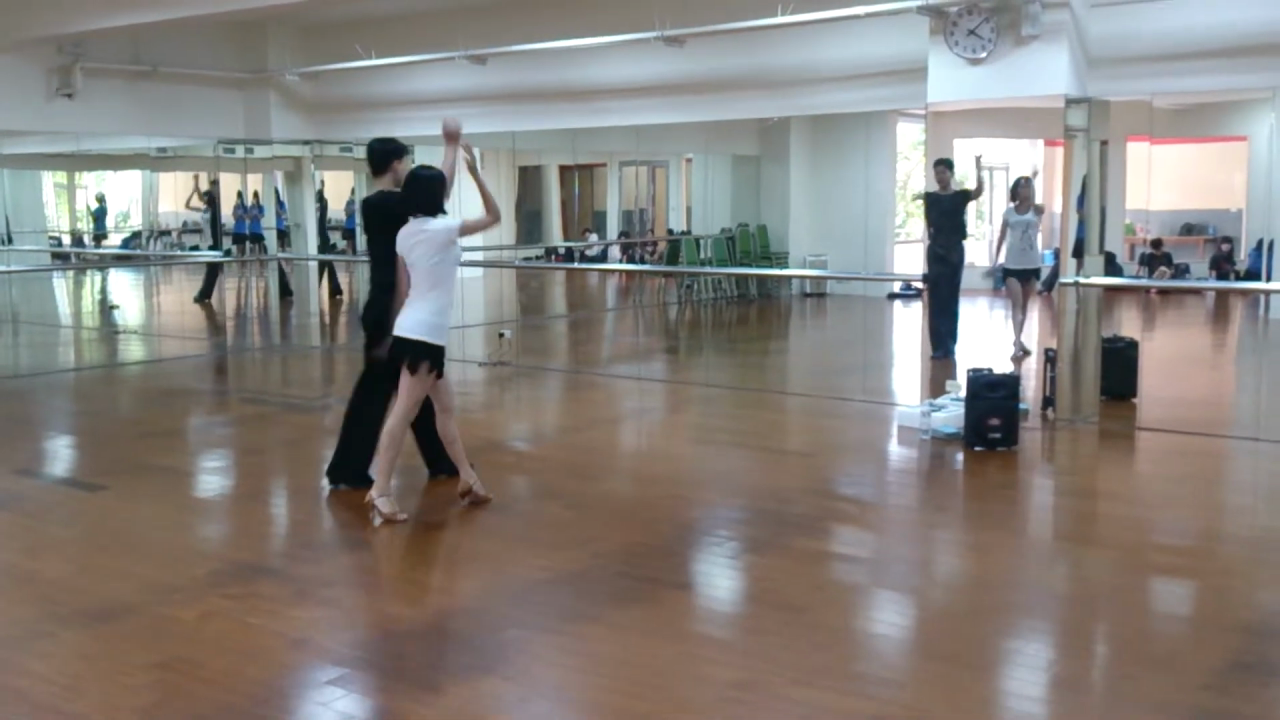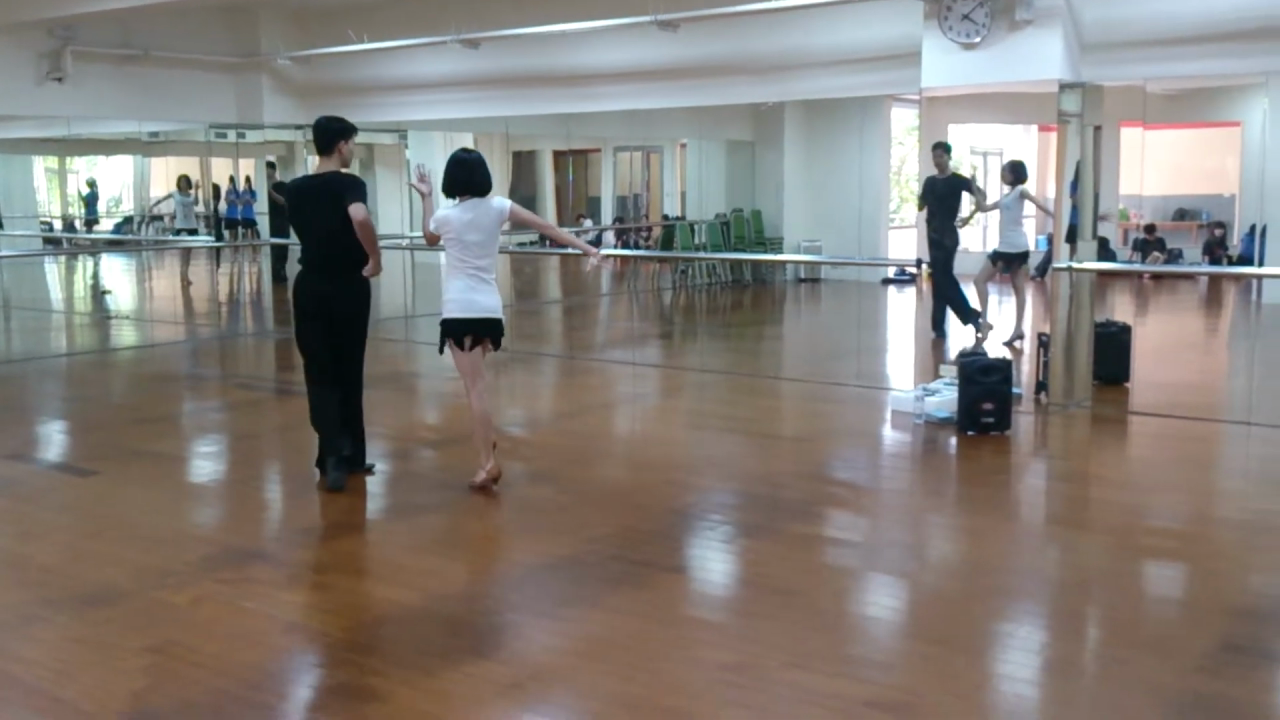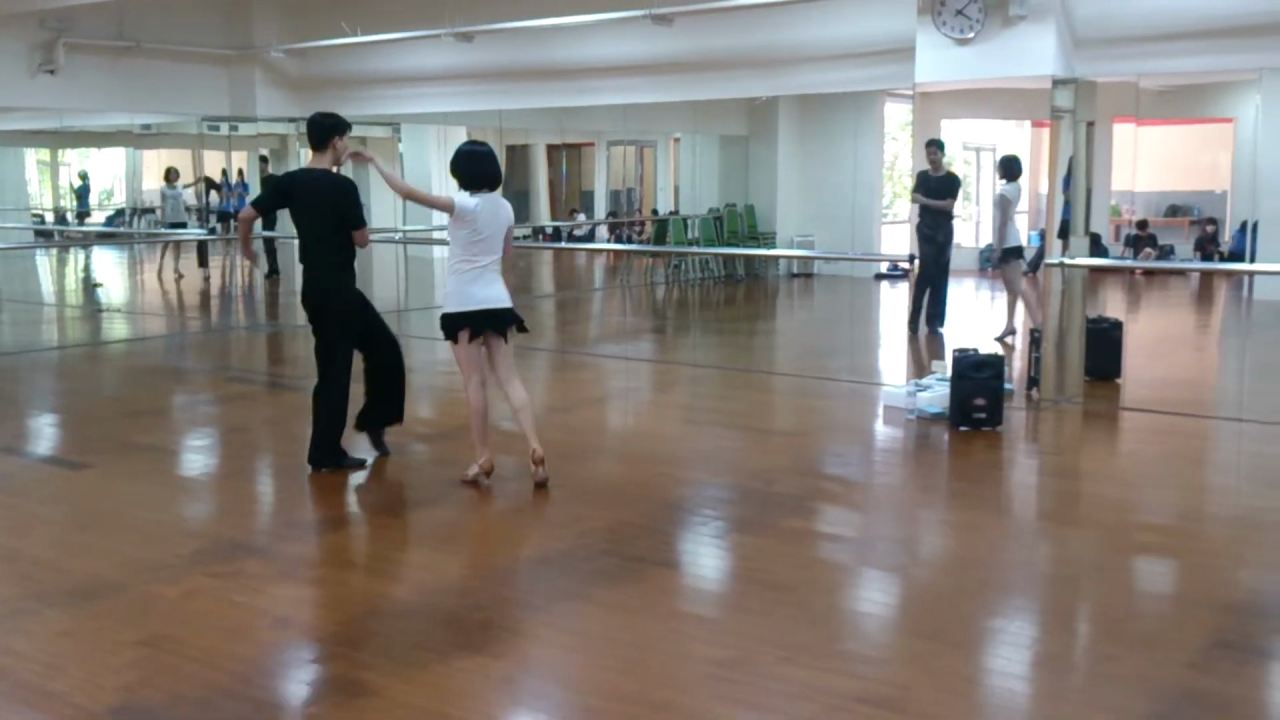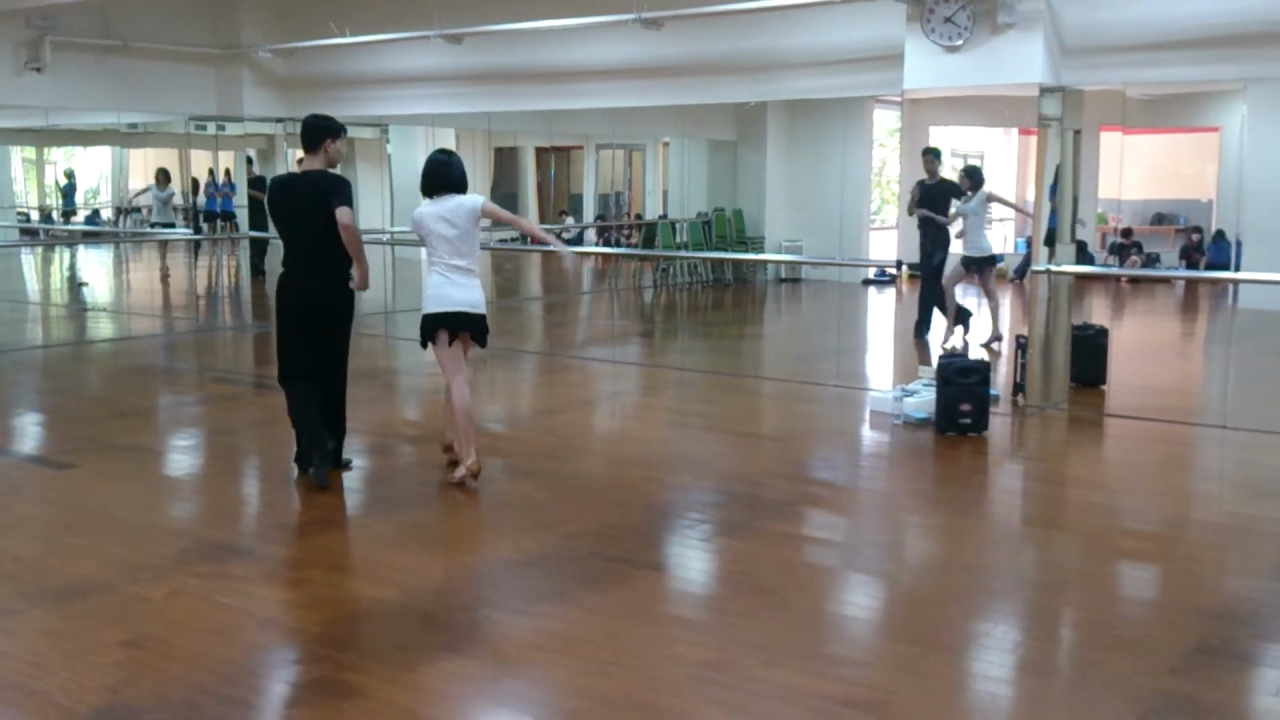
dt=1s
person 1, frame 1
left shoulder: (371, 204)
right shoulder: (394, 202)
right wrist: (452, 146)
left hip: (383, 308)
right hip: (389, 312)
right knee: (376, 389)
left ankle: (441, 461)
right ankle: (348, 470)
person 1, frame 2
left shoulder: (295, 189)
right shoulder: (350, 185)
right elbow: (360, 218)
right wrist: (375, 259)
left hip: (309, 288)
right hip: (347, 288)
left knee: (319, 373)
right knee: (347, 373)
left ankle: (334, 453)
right ankle: (347, 455)
person 1, frame 3
left shoulder: (290, 182)
right shoulder: (342, 186)
left elbow: (246, 215)
right elbow: (362, 240)
left wrist: (246, 247)
left hip: (322, 282)
right hip: (334, 285)
left knee: (384, 347)
right knee: (334, 367)
left ankle: (374, 421)
right ankle: (325, 454)
person 1, frame 4
left shoulder: (277, 187)
right shoulder: (335, 184)
right elbow: (345, 221)
right wrist: (362, 268)
left hip: (293, 287)
right hip: (333, 288)
left knee: (297, 372)
right knee: (331, 371)
left ankle: (314, 449)
right ankle: (326, 452)
person 2, frame 1
left shoulder: (405, 233)
right shoulder: (444, 227)
right elbow: (493, 216)
right wrist: (473, 169)
left hip: (412, 330)
right hip: (424, 333)
left knee: (446, 407)
right knee: (404, 412)
left ankle: (467, 479)
right ankle: (380, 490)
person 2, frame 2
left shoulder: (445, 217)
right shoulder: (498, 207)
left elbow: (430, 239)
right elbow: (547, 228)
left wrist: (426, 197)
right wrist: (587, 248)
left hip: (459, 309)
right hip: (489, 307)
left knee: (475, 386)
right knee: (476, 383)
left ankle: (488, 464)
right ankle: (487, 445)
person 2, frame 3
left shoulder: (463, 206)
right shoulder: (504, 207)
left elbow: (406, 191)
left wrist: (374, 159)
left hip: (464, 304)
right hip: (498, 302)
left knee: (474, 381)
right knee: (509, 378)
left ankle: (483, 459)
right ankle: (534, 447)
person 2, frame 4
left shoulder: (420, 215)
right shoulder: (471, 204)
right elbow: (517, 222)
right wrist: (556, 242)
left hip: (439, 303)
right hip: (472, 301)
left knee: (457, 379)
right knee: (457, 374)
left ankle: (469, 457)
right ankle: (453, 440)
person 3, frame 1
left shoulder: (960, 196)
right shoulder: (930, 198)
left elbow: (979, 192)
left wrist: (978, 168)
left hip: (955, 251)
right hip: (937, 250)
left knee: (951, 299)
right knee: (937, 300)
left ankle: (948, 344)
right ankle: (940, 346)
person 3, frame 2
left shoulder: (957, 180)
right shoulder: (929, 182)
left elbow: (981, 196)
right elbow: (920, 206)
left hip: (948, 234)
right hip: (933, 233)
left knee: (941, 279)
right knee: (945, 278)
left ankle: (939, 325)
right ankle: (971, 317)
person 3, frame 3
left shoulder: (952, 179)
right shoulder: (922, 176)
left elbow: (949, 205)
right elbow: (912, 197)
left wrist: (924, 201)
left hip: (943, 229)
right hip: (925, 227)
left knee: (939, 274)
right knee: (927, 267)
left ankle: (934, 319)
right ankle: (916, 313)
person 3, frame 4
left shoulder: (948, 186)
right shoulder: (920, 185)
right elbow: (911, 212)
right wrist: (914, 199)
left hip: (939, 238)
right hip: (925, 237)
left knee: (929, 282)
right knee: (932, 283)
left ankle: (922, 327)
right ankle: (961, 316)
person 4, frame 1
left shoulder: (1037, 210)
right shoulder: (1009, 211)
left elbow: (1033, 202)
right elbow: (1001, 237)
left wrist: (1030, 181)
left hip: (1031, 263)
right hip: (1012, 264)
left knee: (1024, 304)
right knee: (1016, 304)
left ankle: (1019, 340)
right ankle: (1017, 343)
person 4, frame 2
left shoulder: (1020, 191)
right shoulder: (1006, 197)
left elbow: (1038, 203)
right elbow: (984, 208)
left wrist: (1055, 217)
left hip: (1014, 247)
right hip: (1007, 247)
left knee: (980, 280)
right knee: (1019, 288)
left ankle: (984, 320)
right ankle: (1018, 329)
person 4, frame 3
left shoulder: (1005, 192)
right shoulder: (1015, 186)
left elbow: (1003, 221)
left wrist: (998, 248)
left hip: (1006, 244)
right hip: (1011, 242)
left knee: (1015, 285)
right knee: (1011, 286)
left ankle: (1036, 321)
right ankle: (1010, 325)
person 4, frame 4
left shoulder: (984, 195)
right shoulder: (964, 201)
left elbow: (1008, 203)
right elbow: (949, 220)
left wrist: (1028, 214)
right wrist: (928, 214)
left hip: (979, 252)
right hip: (972, 253)
left knee: (948, 284)
right knee: (990, 291)
left ankle: (951, 326)
right ankle: (995, 331)
